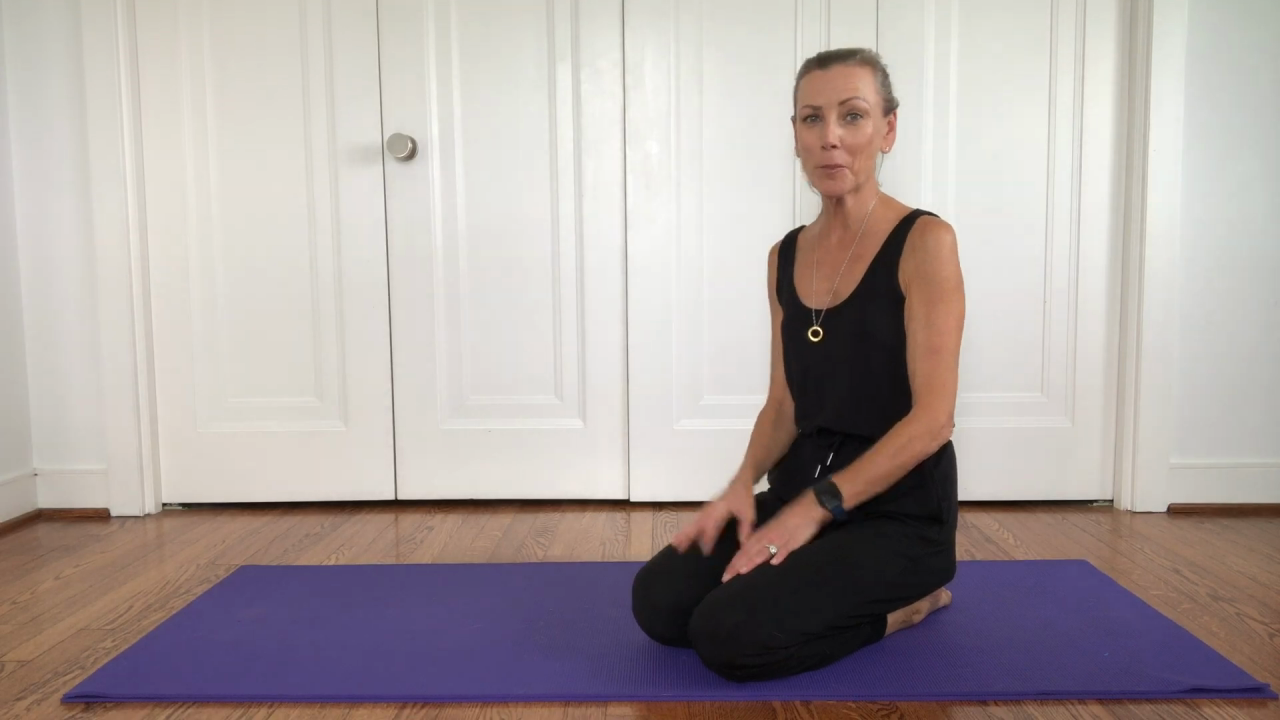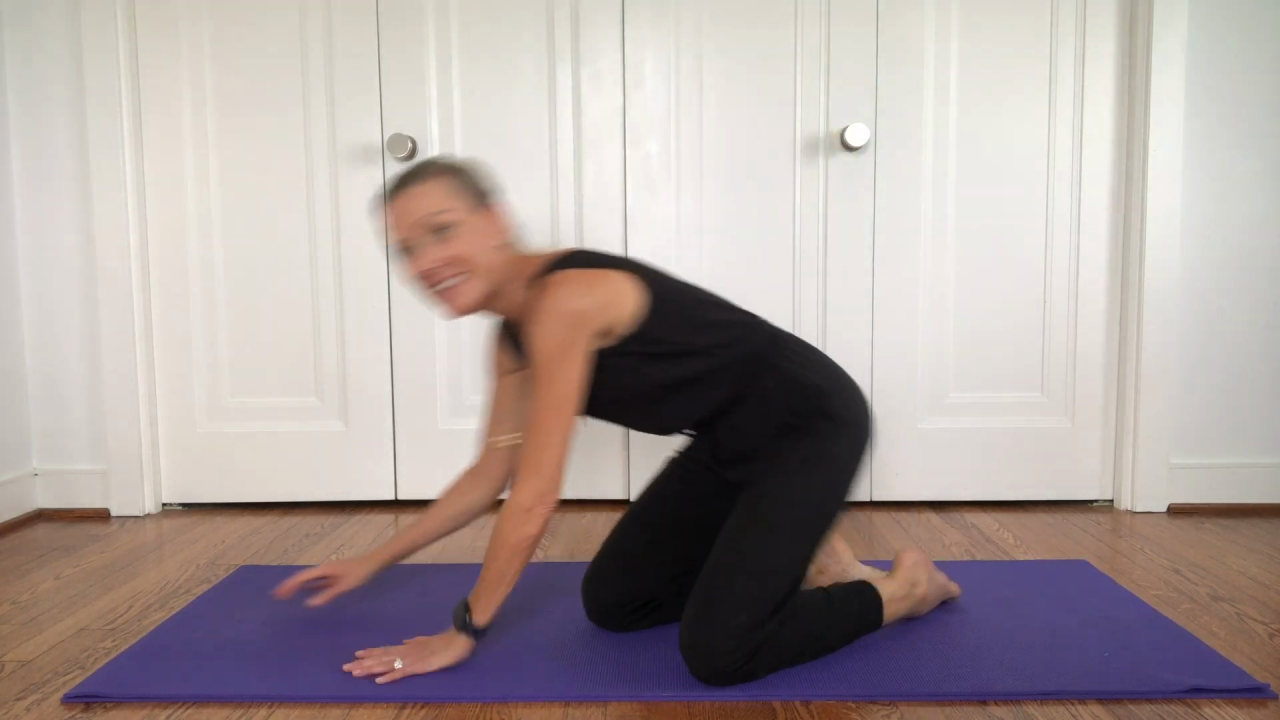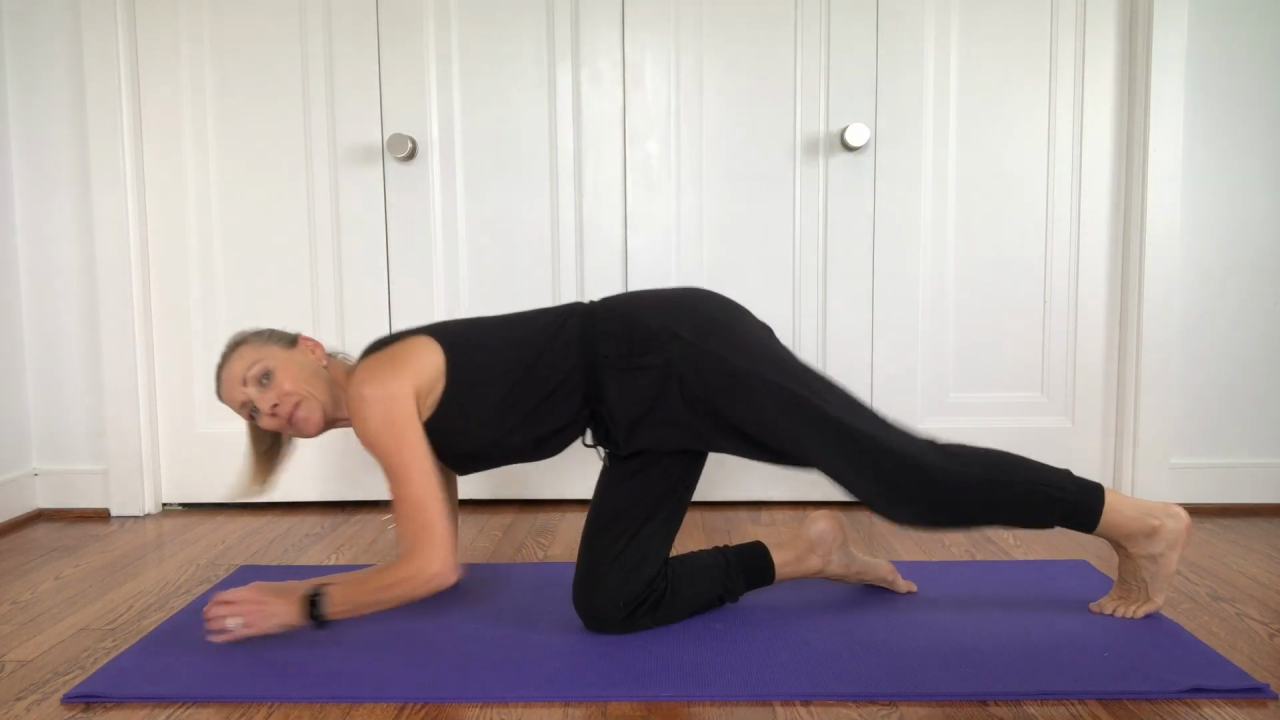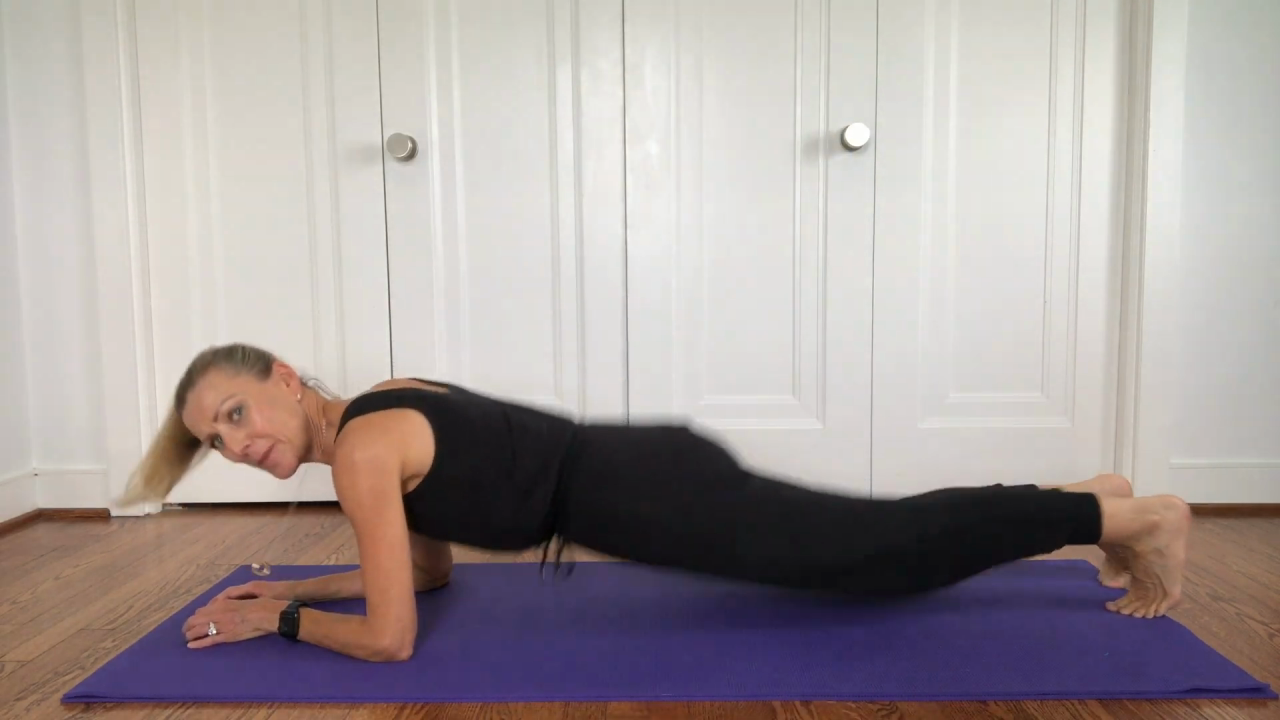
dt=0.7s
person 1, frame 1
left shoulder: (925, 243)
right shoulder: (786, 256)
left elbow: (930, 420)
right elbow: (785, 404)
left wrist: (815, 511)
right wrist: (741, 492)
left hip: (900, 510)
right hip: (809, 489)
left knee: (729, 635)
right knee: (659, 604)
left ankle: (902, 603)
right ankle: (836, 584)
person 1, frame 2
left shoulder: (563, 298)
right shoulder: (516, 336)
left elbow: (534, 500)
right elbow: (490, 475)
left wrist: (464, 631)
right wrist: (372, 562)
left hip: (807, 425)
right hip: (728, 439)
left knee: (716, 650)
right knee: (609, 601)
left ankle: (896, 590)
right ankle: (798, 556)
person 1, frame 3
left shoulder: (378, 385)
right shoulder: (415, 422)
left elbow: (435, 566)
right elbow: (430, 559)
left wrist: (305, 610)
right wrist: (305, 583)
left hip: (676, 351)
right hip: (654, 410)
left knee: (900, 472)
right knee: (609, 607)
left ankle: (1140, 520)
right ankle: (804, 553)
person 1, frame 4
left shoulder: (359, 447)
right shoulder: (380, 415)
left elbow: (391, 636)
right elbow: (425, 567)
left wrist: (279, 620)
right wrist: (288, 586)
left hip: (646, 501)
right hip: (644, 475)
left knee: (893, 553)
right knee: (873, 534)
left ankle: (1129, 516)
right ankle: (1089, 501)
